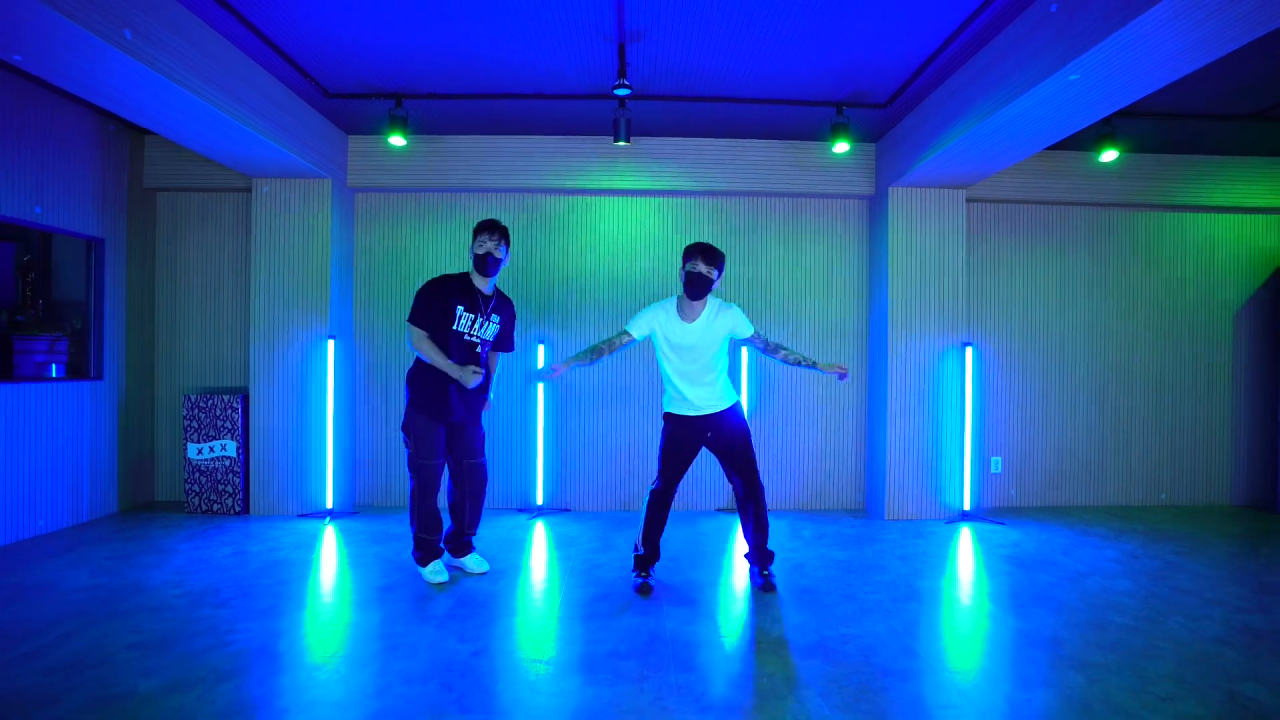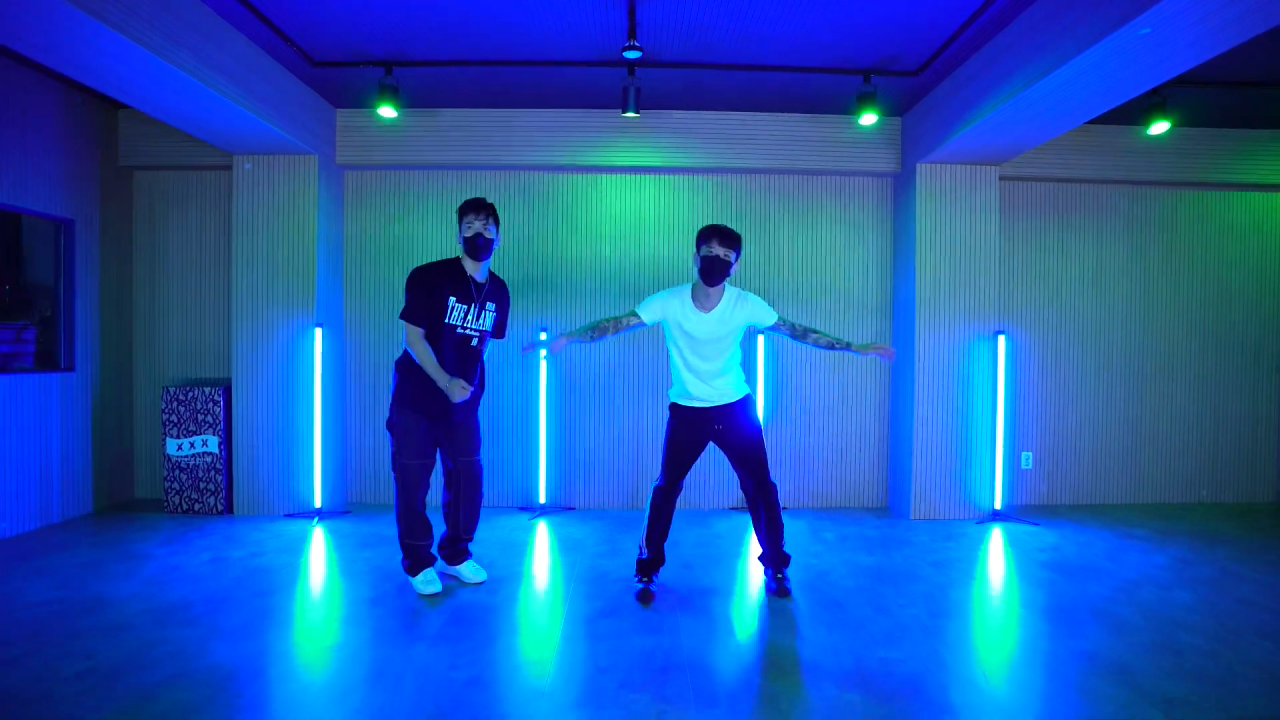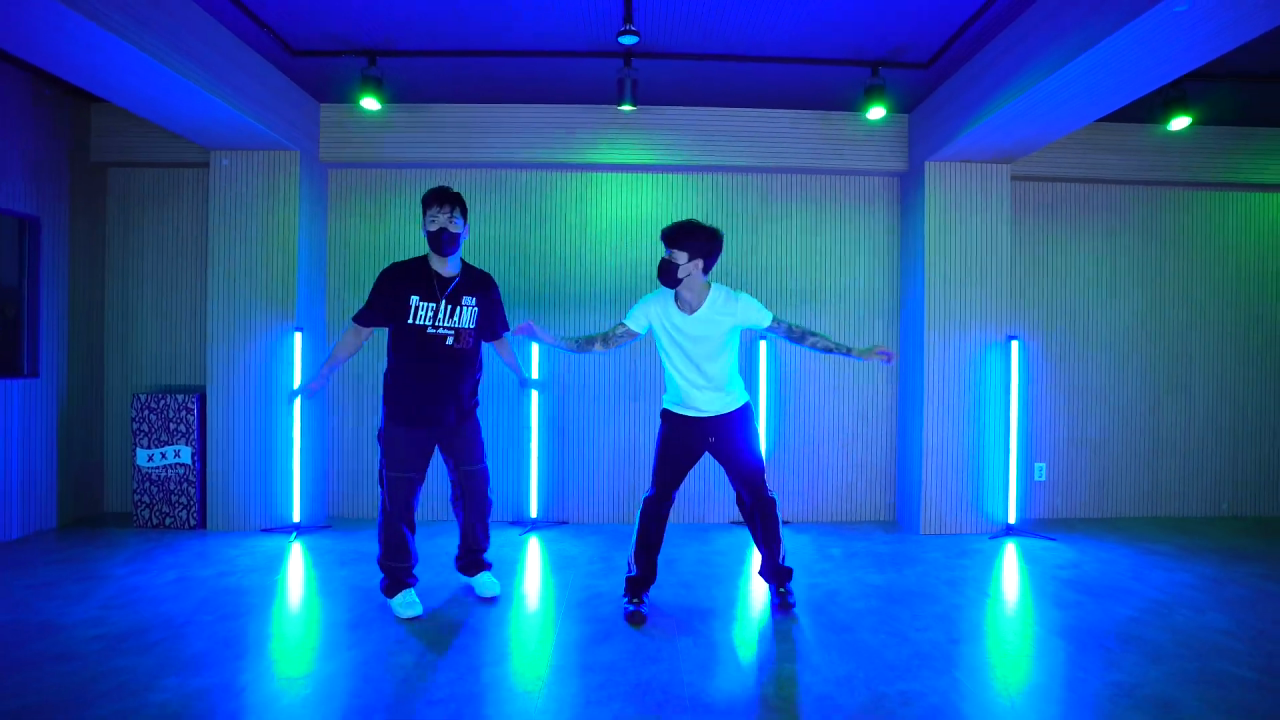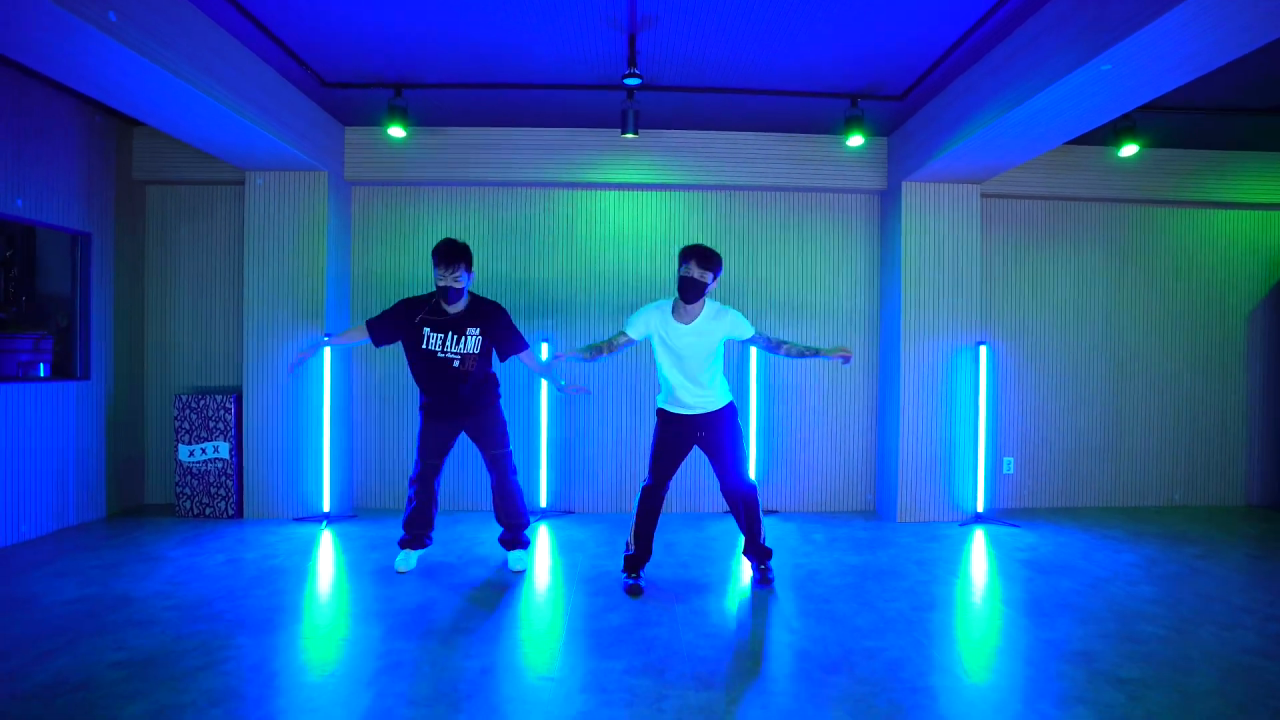
dt=1s
person 1, frame 1
left shoulder: (504, 306)
right shoulder: (441, 288)
right elbow: (416, 337)
left wrist: (485, 393)
right wrist: (457, 372)
left hip: (467, 407)
right hip: (427, 402)
left knee: (472, 478)
right knee: (426, 478)
left ankle: (459, 547)
right ankle: (427, 554)
person 1, frame 2
left shoulder: (498, 290)
right shoulder: (429, 277)
right elbow: (412, 335)
right wrist: (446, 383)
left hip: (462, 402)
right hip: (416, 398)
left knee: (467, 479)
right knee: (413, 481)
left ankle: (455, 555)
right ankle: (418, 563)
person 1, frame 3
left shoulder: (482, 285)
right shoulder: (398, 278)
left elbow: (497, 338)
right elbow: (361, 329)
left wrist: (522, 376)
right wrist: (325, 372)
left hip: (460, 411)
right hip: (406, 412)
left knee: (474, 489)
right knee: (399, 498)
left ankle: (474, 564)
right ankle: (398, 582)
person 1, frame 4
left shoulder: (489, 314)
right shoulder: (412, 312)
left elbow: (523, 353)
right elbow: (368, 331)
left wrist: (555, 381)
right wrist: (320, 346)
left hip: (482, 404)
right hip: (437, 408)
left knee: (503, 468)
right knee: (425, 474)
left ankle: (515, 541)
right ankle: (414, 541)
person 2, frame 1
left shoulder: (728, 315)
right shoulder: (657, 316)
left elbow: (767, 347)
right elbow: (613, 343)
left wrist: (819, 366)
right wrist: (567, 363)
left hip: (725, 414)
right hip: (681, 418)
left knee: (749, 486)
right knee: (663, 489)
left ankle: (760, 562)
right ankle: (644, 564)
person 2, frame 2
left shoulder: (746, 305)
right shoulder: (669, 303)
left elbow: (795, 331)
right elbow: (617, 324)
left wrist: (855, 347)
right wrist: (566, 339)
left hip: (735, 408)
right hip: (687, 411)
left knee: (760, 485)
right knee: (666, 487)
left ankle: (775, 565)
right ankle: (647, 570)
person 2, frame 3
left shoulder: (736, 305)
right shoulder: (653, 307)
left elbow: (791, 331)
right elbow: (606, 341)
left wrist: (853, 352)
right wrist: (549, 339)
left hip: (732, 417)
right hip: (680, 419)
left knee: (756, 496)
right knee: (657, 500)
left ankle: (778, 580)
right ankle: (637, 589)
person 2, frame 4
left shoulder: (725, 318)
right shoulder: (652, 316)
left elbow: (771, 345)
right elbow: (611, 345)
left wrist: (823, 353)
right wrist: (571, 353)
left hip: (718, 414)
right hip: (673, 417)
left knee: (739, 486)
right knee: (654, 487)
left ankle: (760, 559)
right ankle: (634, 565)
